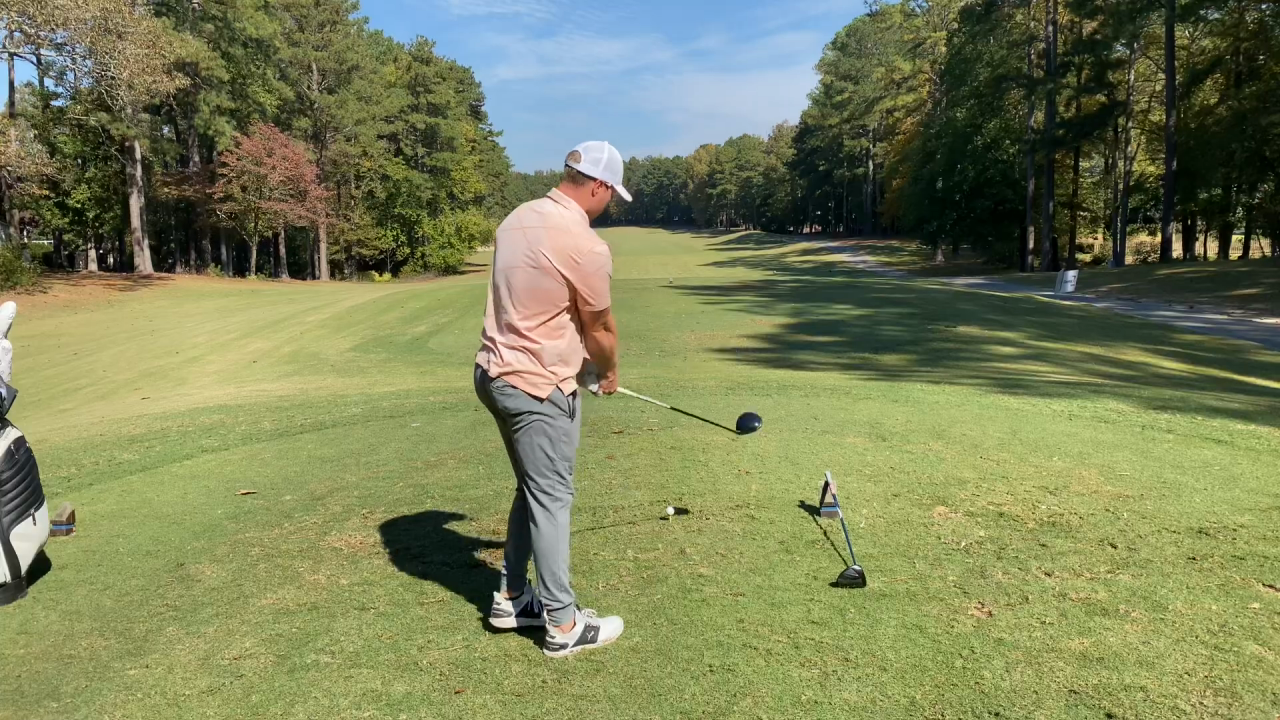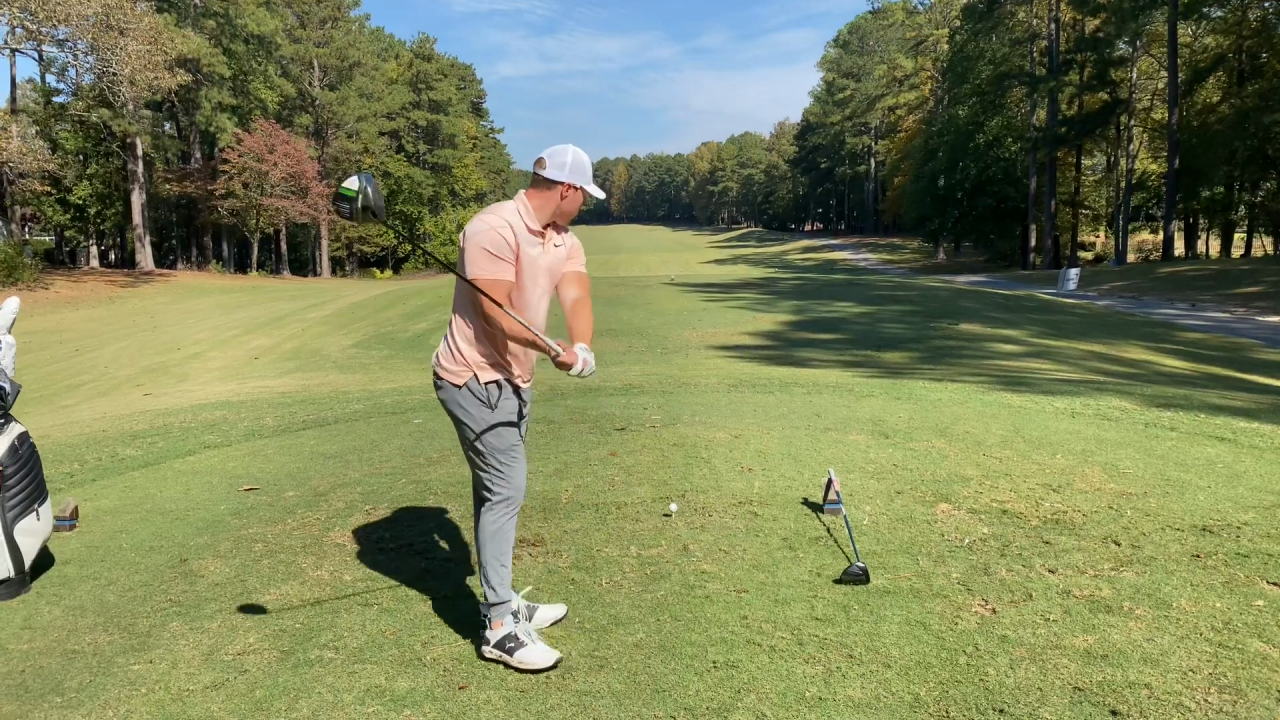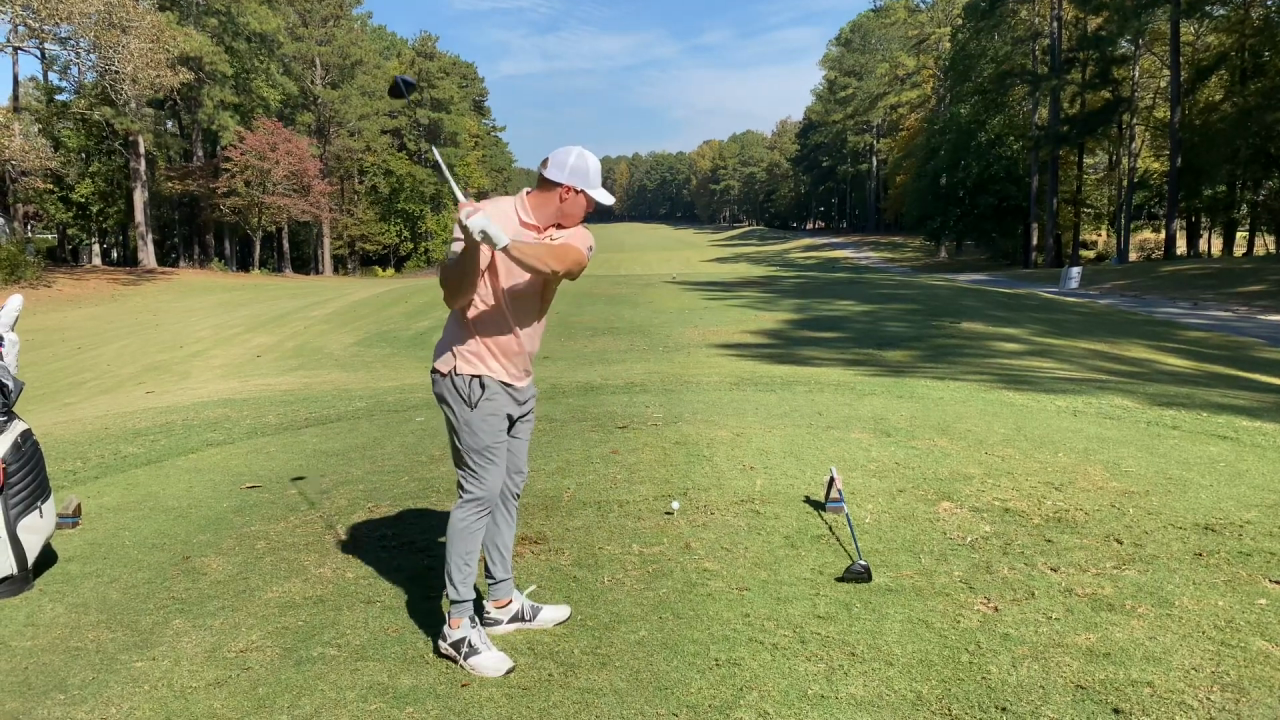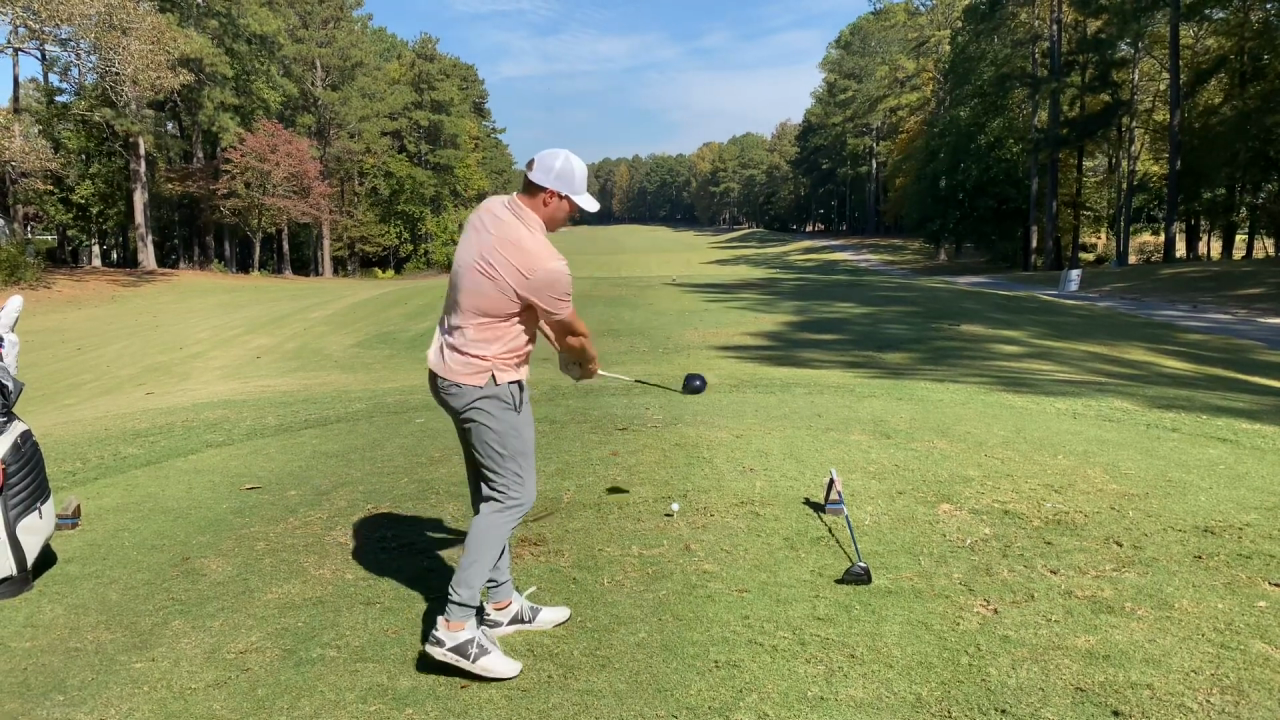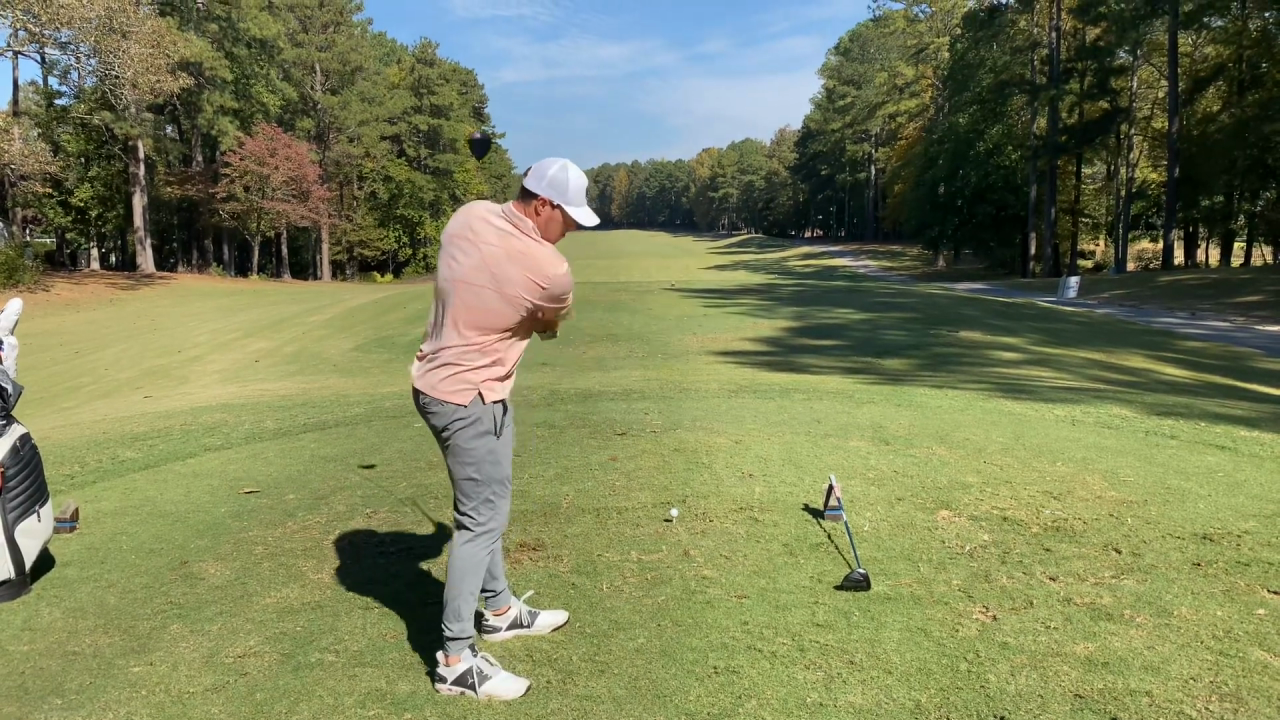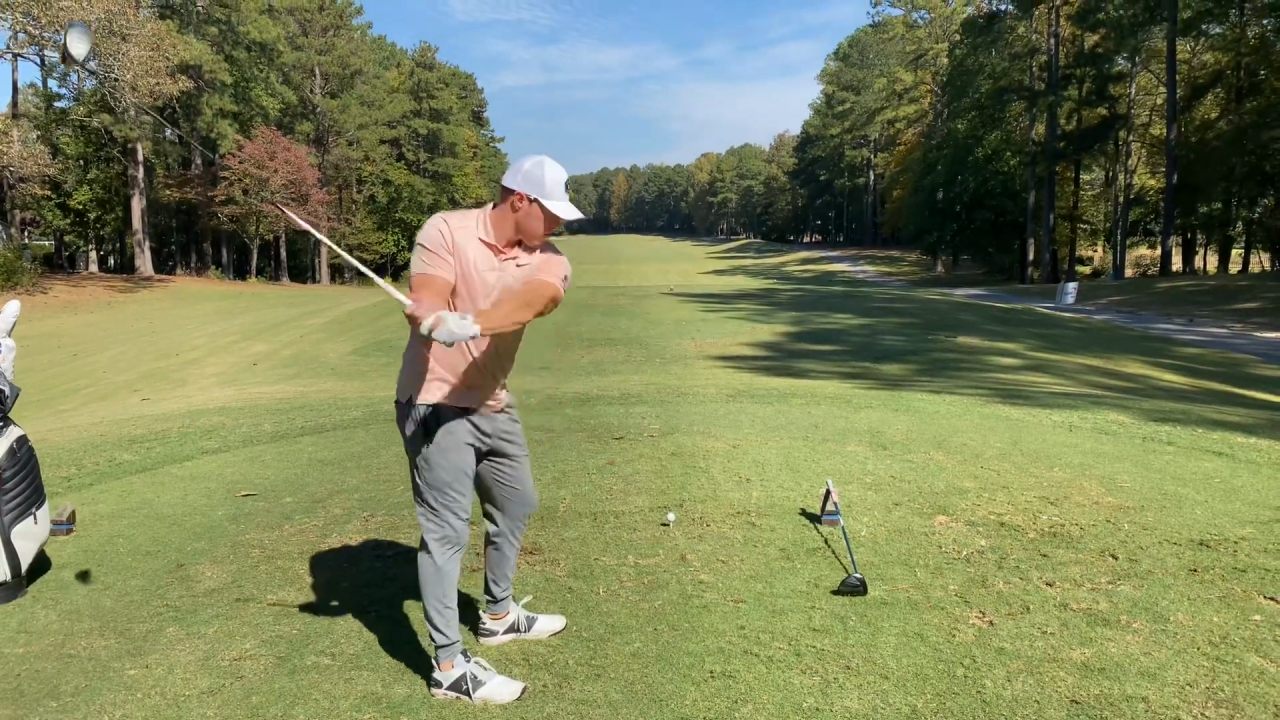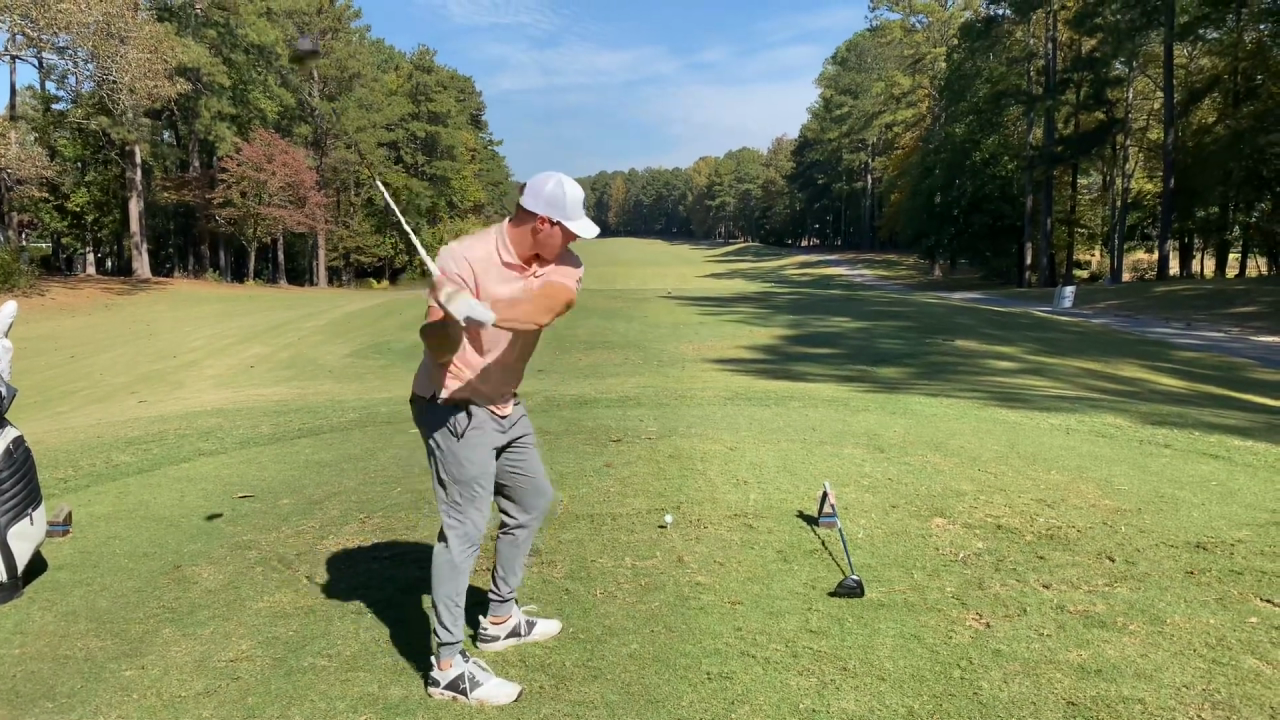
dt=0.5s
person 1, frame 1
left shoulder: (518, 218)
right shoulder: (586, 247)
right elbow: (599, 329)
right wrist: (608, 372)
left hip: (494, 373)
right hip: (540, 387)
left knee: (533, 489)
right knee: (551, 500)
left ankle: (512, 599)
right ankle: (563, 625)
person 1, frame 2
left shoulder: (567, 242)
right shoulder: (493, 226)
left elbow: (577, 296)
right elbow: (498, 309)
left wrist: (580, 345)
right wrist: (551, 349)
left hip: (512, 382)
right hip: (474, 379)
left knee: (501, 490)
right knee: (504, 491)
left ankle: (499, 602)
right ankle: (500, 626)
person 1, frame 3
left shoulder: (575, 236)
right shoulder: (485, 214)
left elbow: (559, 262)
right elbow: (454, 296)
left wrist: (503, 238)
right wrist: (472, 245)
left hip: (518, 380)
right hip: (471, 375)
left knee: (507, 489)
right knee: (480, 492)
left ankle: (501, 602)
right ankle: (458, 624)
person 1, frame 4
left shoulder: (491, 210)
right shoulder: (543, 262)
right elbow: (572, 335)
left wrist: (562, 345)
right wrist: (586, 364)
left hip: (452, 372)
right hip: (488, 384)
left knee: (493, 492)
right knee: (512, 496)
left ankle: (500, 603)
right ankle: (456, 626)
person 1, frame 5
left shoulder: (469, 216)
right shoulder: (550, 269)
right elbow: (555, 319)
left hip: (437, 385)
right hip: (472, 400)
left knee: (483, 509)
right knee: (483, 520)
left ankle: (498, 609)
right ankle: (456, 660)
person 1, frame 6
left shoulder: (552, 262)
right shoulder: (445, 230)
left elbow: (528, 302)
right elbow: (422, 306)
left wrist: (472, 322)
right wrist: (432, 317)
left hip: (493, 406)
right hip: (434, 405)
left knee: (516, 506)
right knee: (446, 530)
left ankle: (499, 613)
right ankle: (450, 665)
person 1, frame 7
left shoulder: (563, 267)
right shoulder: (464, 258)
left elbow: (544, 306)
right elbow: (437, 341)
left wrist: (490, 315)
right wrist: (453, 319)
left hip: (502, 406)
right hip: (453, 406)
left knee: (530, 504)
right knee: (466, 525)
left ankle: (501, 617)
right ankle: (450, 664)
